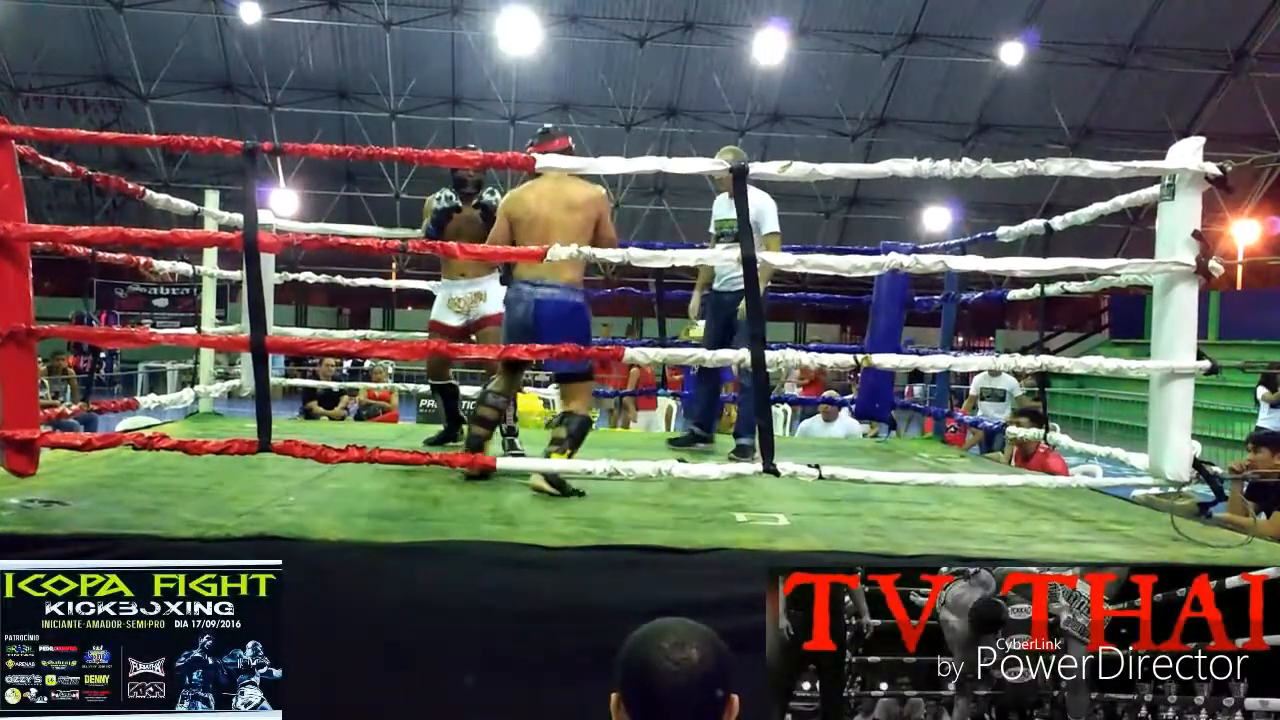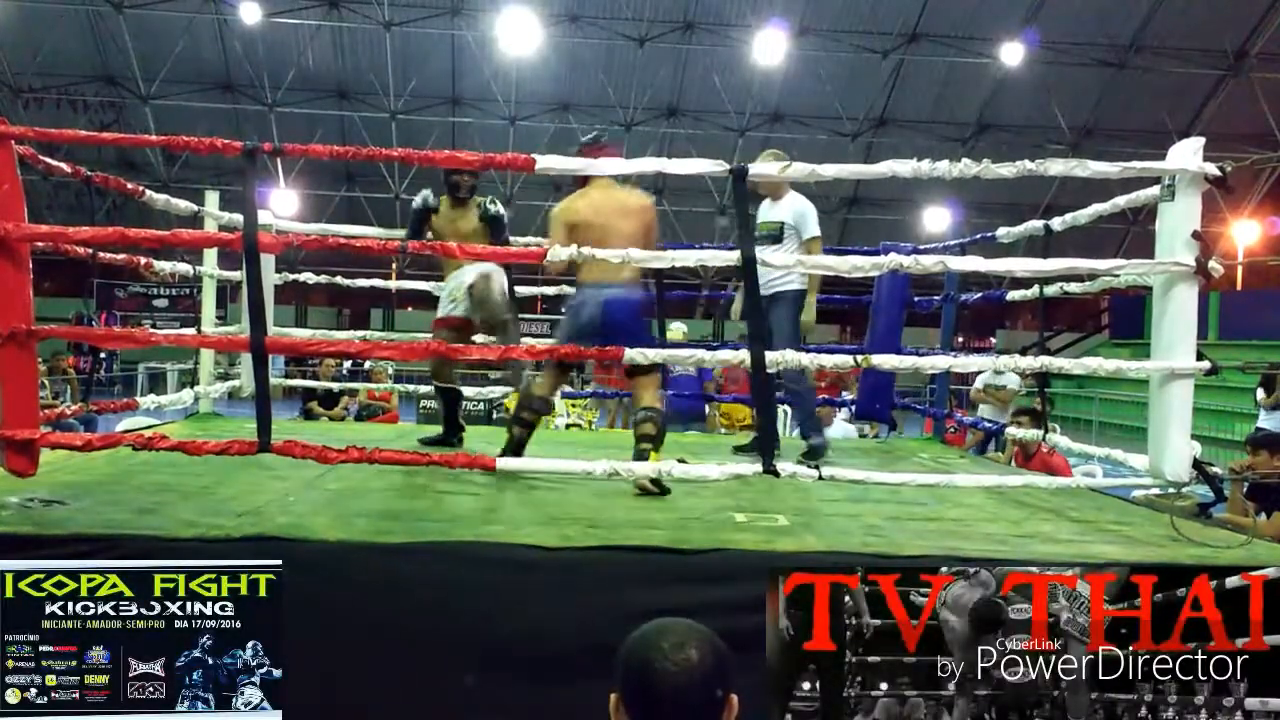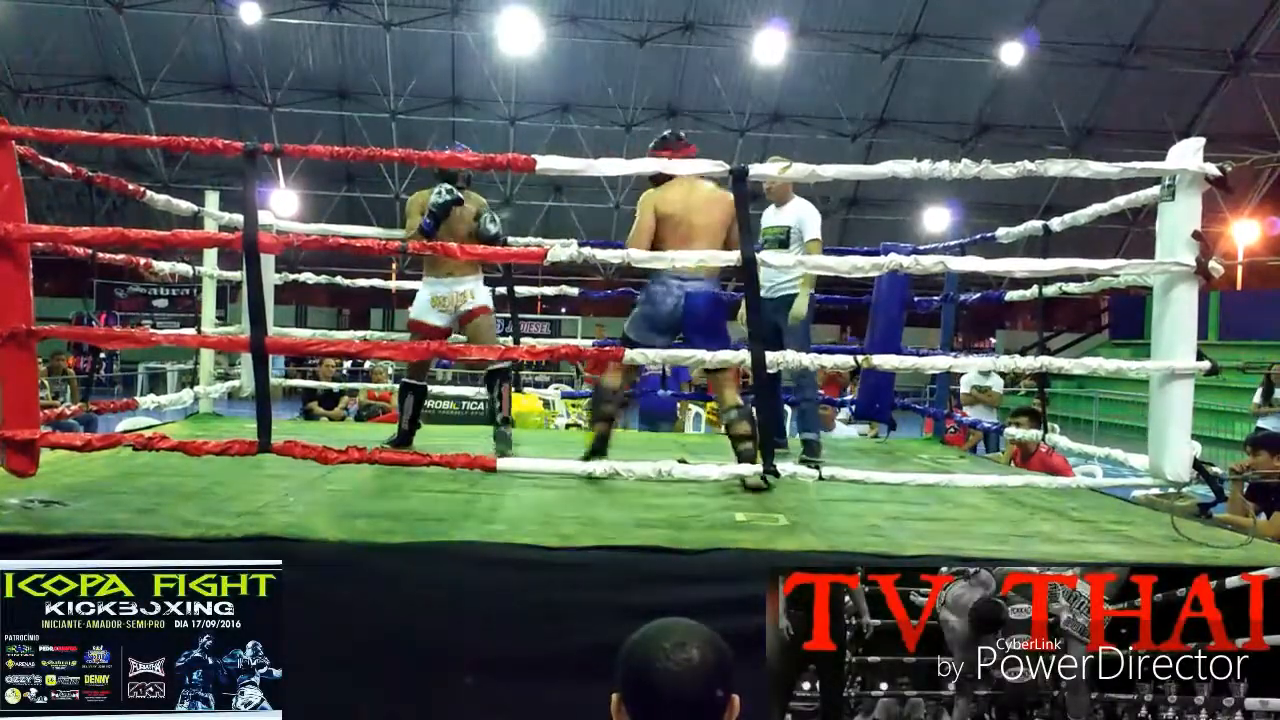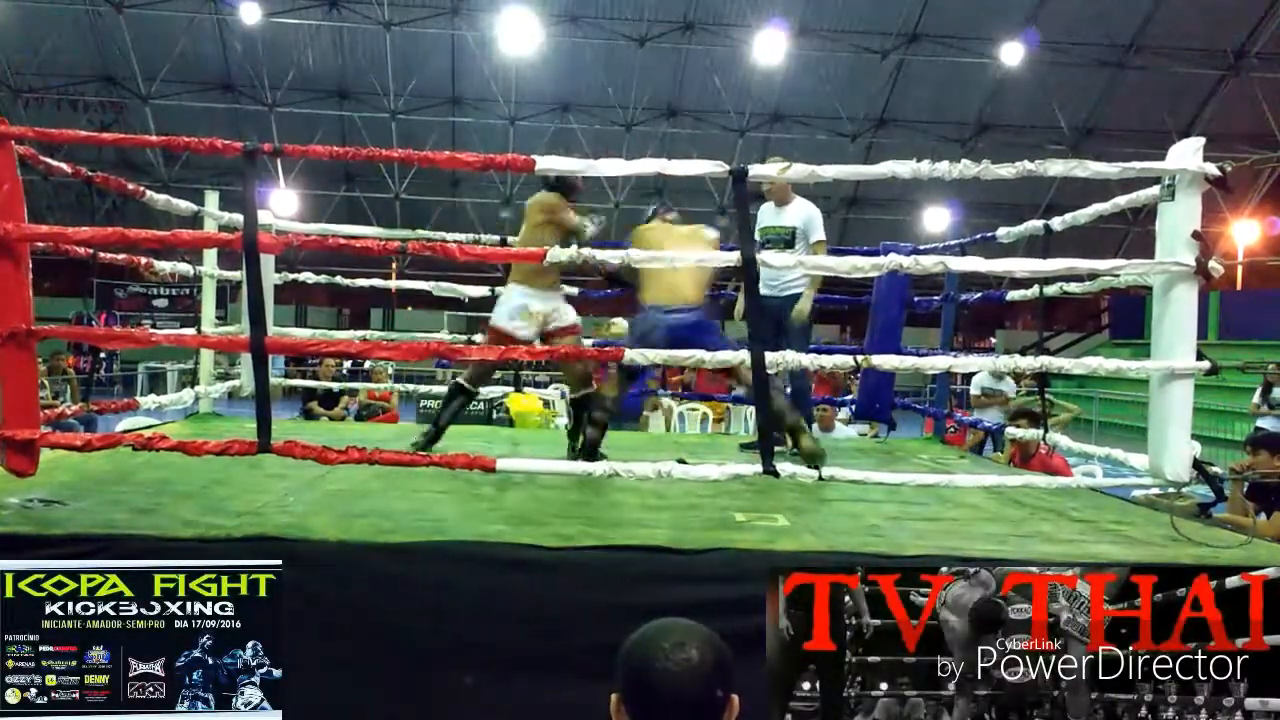
dt=0.7s
person 1, frame 1
left shoulder: (515, 199)
right shoulder: (594, 196)
right elbow: (607, 249)
left hip: (522, 297)
right hip: (564, 302)
left knee: (507, 376)
right knee: (579, 397)
left ankle: (473, 453)
right ankle: (550, 470)
person 1, frame 2
left shoulder: (567, 209)
right shoulder: (644, 203)
left elbow: (554, 267)
right elbow: (651, 252)
left hip: (588, 301)
right hip: (630, 301)
left knee: (549, 377)
right knee: (648, 390)
left ankle: (512, 451)
person 1, frame 3
left shoulder: (653, 198)
right shoulder: (725, 199)
left elbow: (636, 252)
right elbow: (733, 252)
left hip: (664, 293)
right hip: (706, 295)
left knee: (618, 368)
right knee: (725, 386)
left ankle: (599, 449)
right ankle: (749, 464)
person 1, frame 4
left shoulder: (644, 233)
right shoulder: (707, 235)
left hip: (651, 321)
right hip: (689, 321)
left knee: (621, 375)
right knee: (747, 375)
left ankle: (588, 449)
right ankle: (802, 438)
person 2, frame 1
left shoulder: (761, 202)
right shoulder: (719, 202)
left elbow: (773, 252)
right wrist: (697, 292)
left hip: (746, 295)
right hip: (718, 294)
left knee: (746, 369)
right knee: (708, 363)
left ankle: (745, 440)
right ankle: (700, 430)
person 2, frame 2
left shoulder: (800, 205)
right shoulder: (763, 207)
left elbow: (815, 256)
left wrist: (810, 302)
right wrist: (740, 295)
left hip: (789, 296)
right hip: (763, 297)
left knee: (789, 368)
left ankle: (815, 438)
person 2, frame 3
left shoulder: (805, 210)
right shoulder: (767, 214)
left elbow: (815, 256)
left wrist: (804, 296)
right wrist: (746, 300)
left hip: (792, 299)
right hip: (766, 300)
left knee: (800, 367)
right knee: (764, 370)
left ankle: (811, 438)
right ankle: (774, 435)
person 2, frame 4
left shoulder: (808, 211)
right shoulder: (763, 212)
left elbow: (820, 258)
left wrist: (808, 297)
right wrist: (743, 296)
left hip: (796, 298)
right hip: (765, 298)
left knee: (798, 369)
person 3, frame 1
left shoulder: (490, 201)
right shoulder: (435, 203)
left wrist: (492, 216)
right wrist: (438, 219)
left hip: (485, 289)
right hip: (450, 292)
right knee: (436, 366)
left ankle: (510, 436)
right ankle: (453, 426)
person 3, frame 2
left shoulder: (487, 207)
right shoulder: (434, 208)
left elbow: (502, 249)
right elbow: (411, 245)
left wrist: (498, 226)
right wrist: (417, 218)
left hip: (482, 273)
right hip: (453, 287)
left knee: (483, 292)
right knee: (440, 365)
right ankle: (452, 431)
person 3, frame 3
left shoulder: (477, 204)
right shoulder: (419, 201)
left wrist: (493, 236)
right wrist: (434, 215)
left hip: (471, 288)
right hip: (433, 290)
right knee: (416, 366)
left ankle: (502, 427)
right ankle: (405, 433)
person 3, frame 4
left shoulder: (561, 209)
right shoulder: (546, 201)
right elbow: (585, 230)
left hip: (552, 301)
right hip: (519, 300)
left knee: (581, 374)
right knee: (480, 371)
left ankle: (578, 445)
right ankle: (432, 432)
